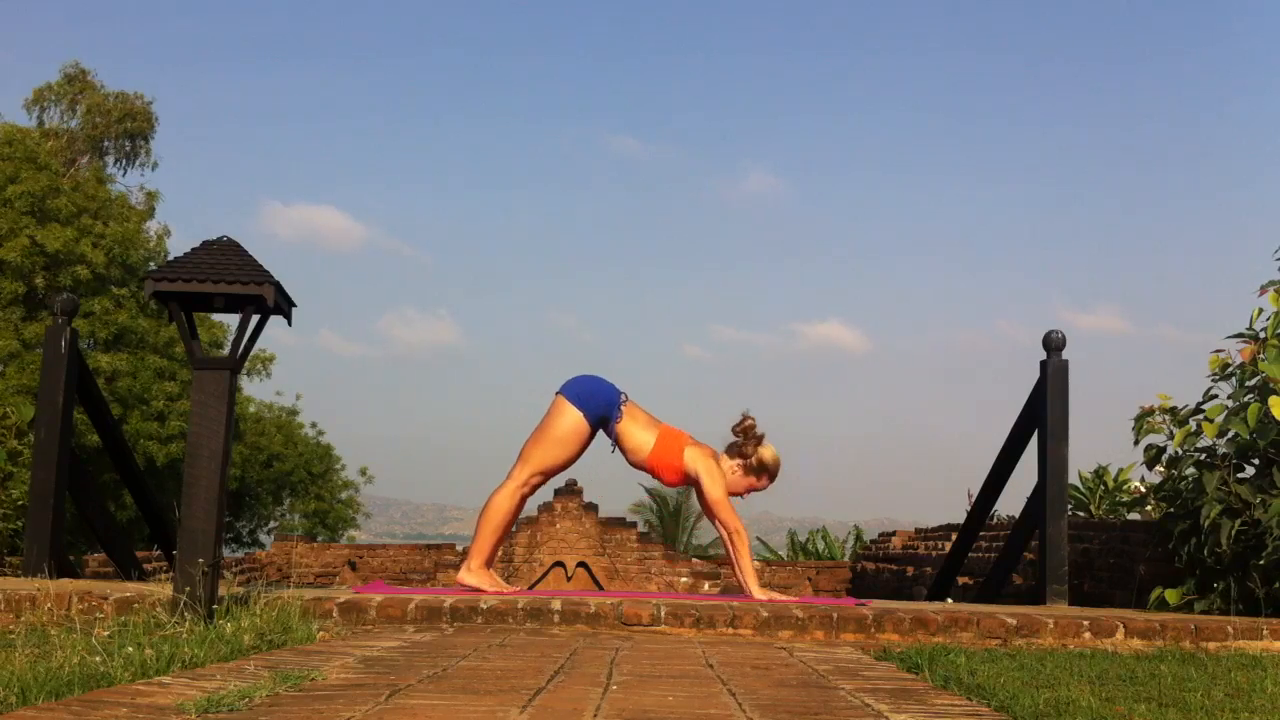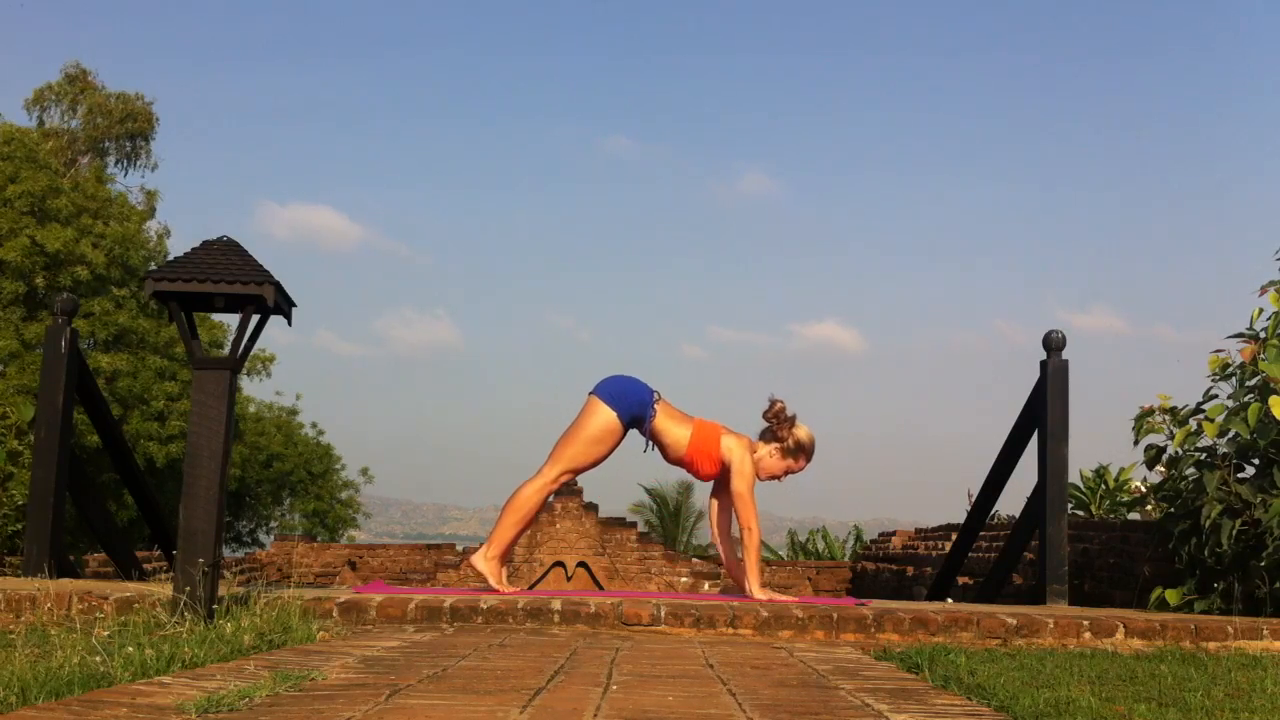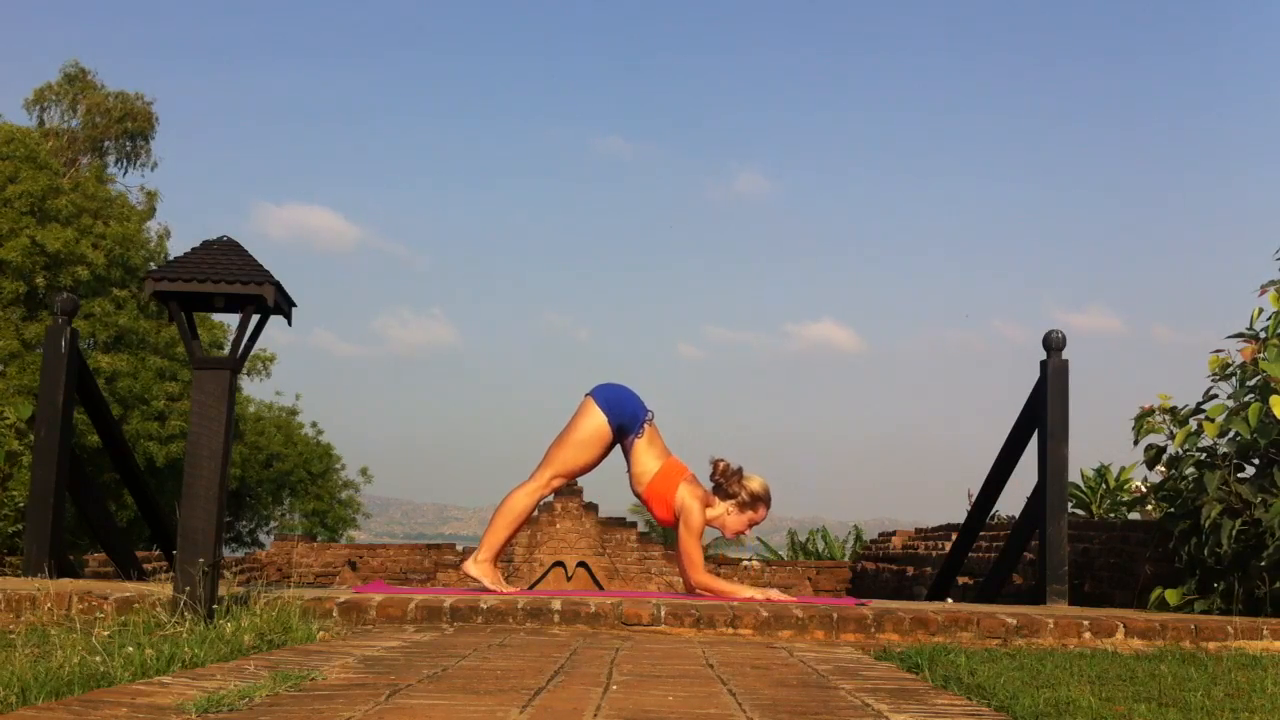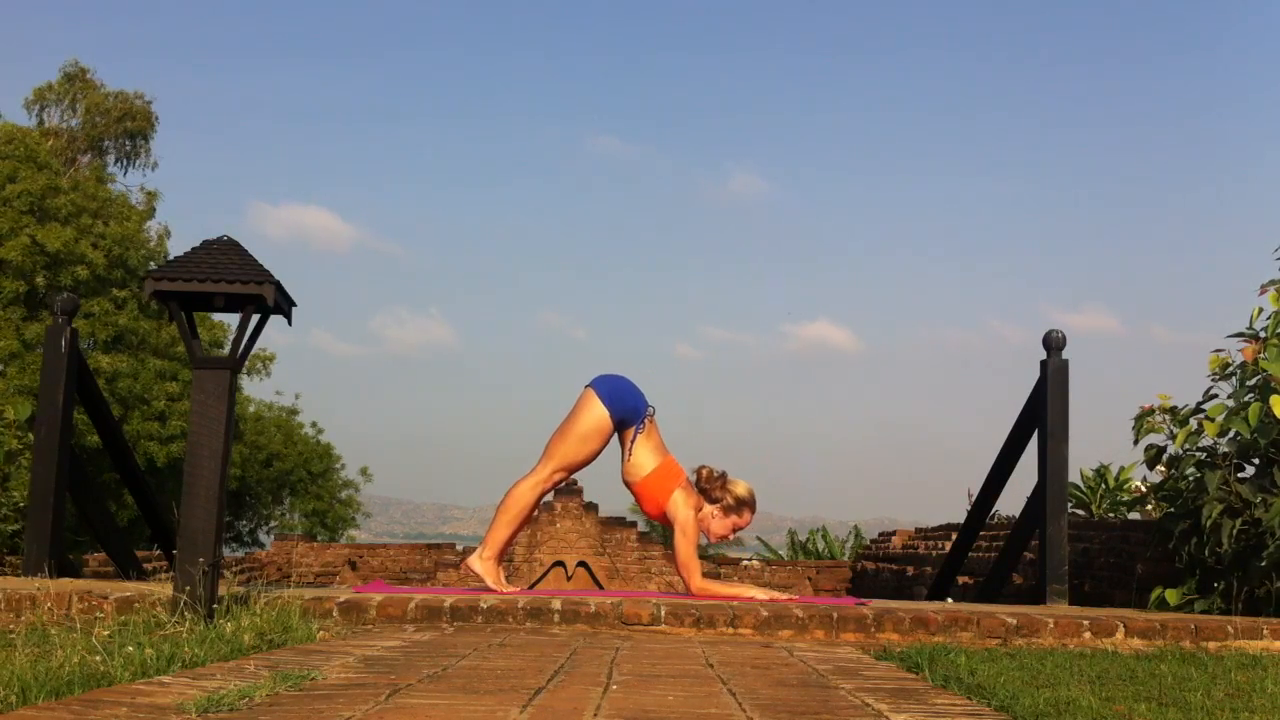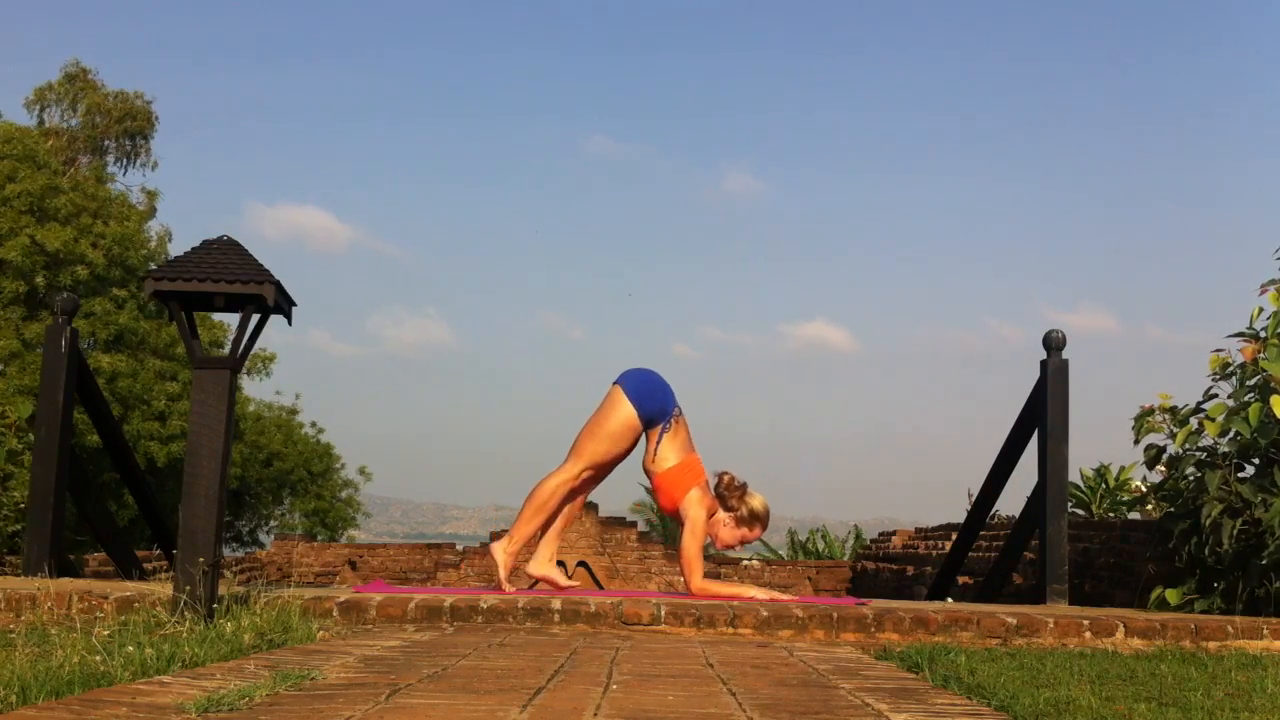
dt=1s
person 1, frame 1
left shoulder: (702, 469)
right shoulder: (706, 467)
left elbow: (727, 532)
right elbow: (735, 530)
left wrist: (751, 588)
right wrist: (756, 589)
left hip: (596, 404)
right hip: (593, 399)
left knee: (527, 483)
right knee: (522, 480)
left ankle: (484, 566)
right ankle: (473, 566)
person 1, frame 2
left shoulder: (730, 467)
right shoulder: (740, 453)
left elbow: (721, 537)
right elbow: (749, 527)
left wrist: (746, 585)
right wrist: (756, 589)
left hip: (631, 405)
right hip: (626, 398)
left knee: (555, 478)
right knee: (552, 476)
left ankle: (497, 559)
right ankle: (489, 555)
person 1, frame 3
left shoulder: (695, 508)
right shoulder: (693, 505)
left elbow: (693, 582)
right elbow: (698, 578)
left wrist: (749, 593)
right wrist: (750, 592)
left hip: (620, 415)
right hip: (615, 407)
left knee: (547, 483)
right knee: (544, 481)
left ankle: (488, 562)
right ankle: (482, 559)
person 1, frame 4
left shoulder: (688, 506)
right shoulder: (685, 509)
left elbow: (693, 580)
right elbow: (696, 585)
left wrist: (747, 591)
right wrist: (751, 591)
left hip: (620, 403)
right hip: (615, 398)
left knee: (550, 478)
right knee: (546, 475)
left ankle: (493, 558)
right ankle: (486, 555)
person 1, frame 5
left shoulder: (701, 506)
right shoulder: (698, 509)
right elbow: (696, 585)
left wrist: (748, 590)
right wrist: (750, 590)
left hip: (648, 394)
right hip: (645, 393)
right knee: (575, 473)
left ankle: (543, 560)
right ankle: (509, 548)
